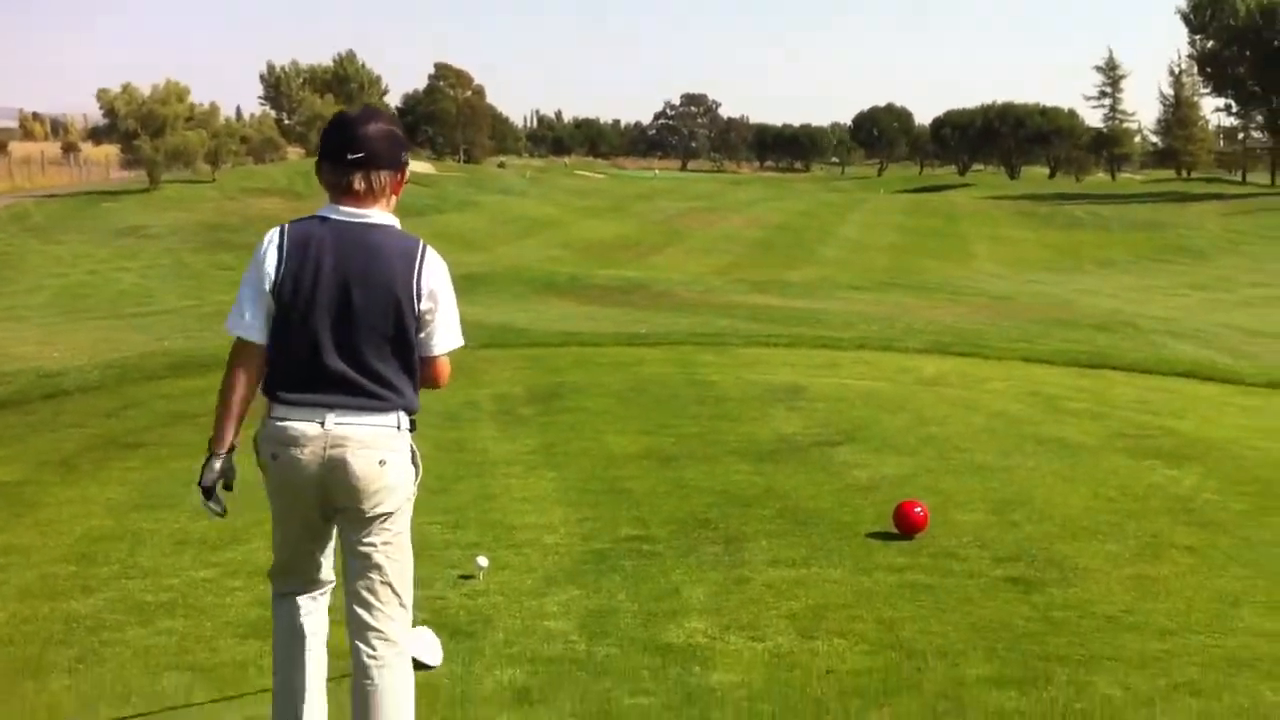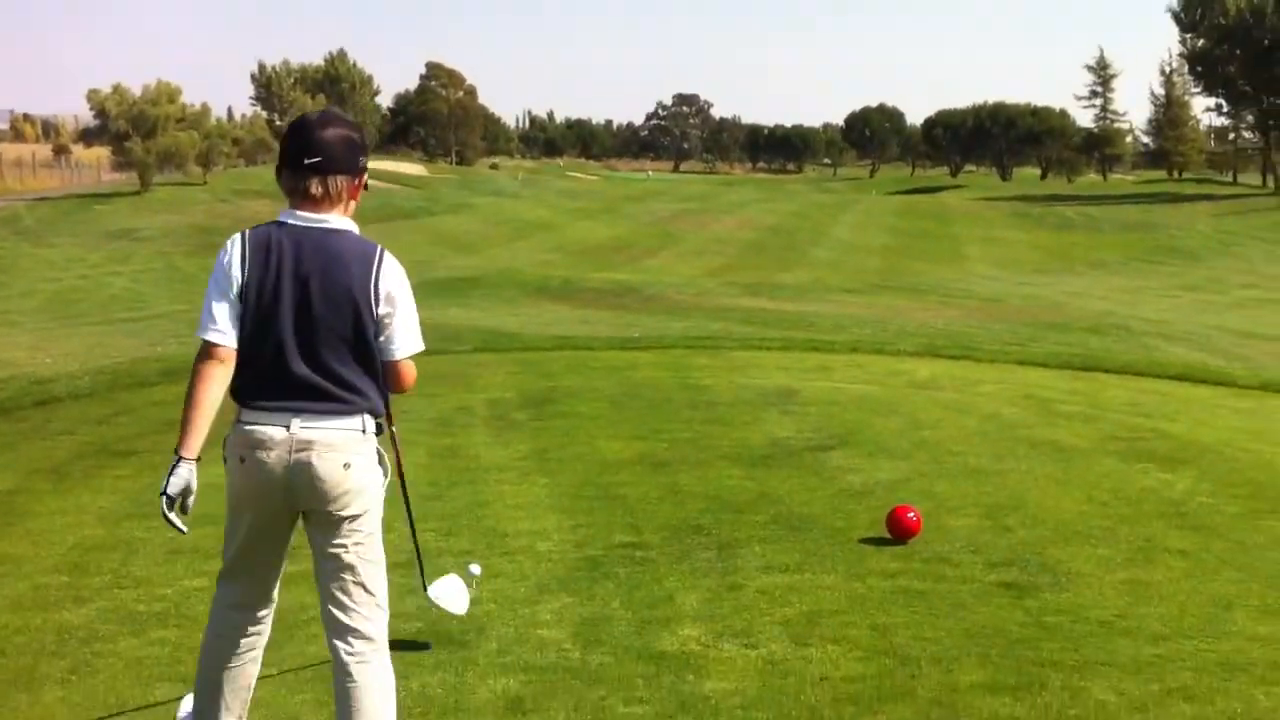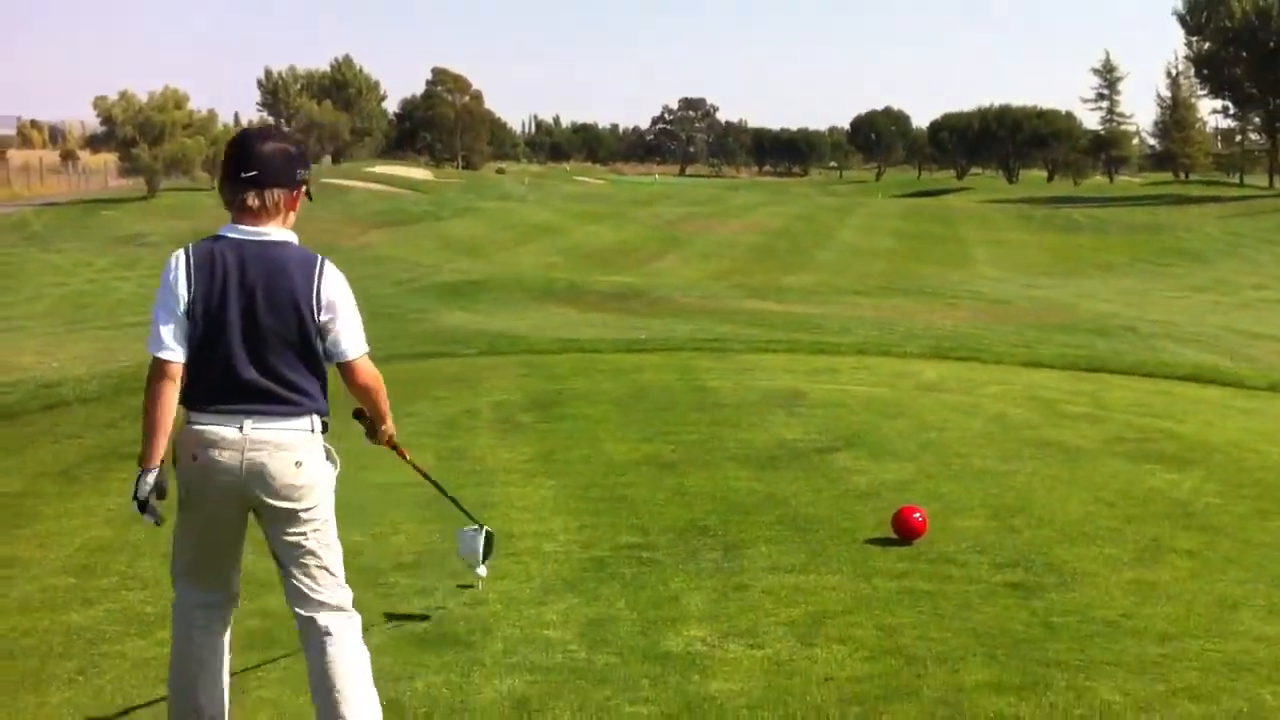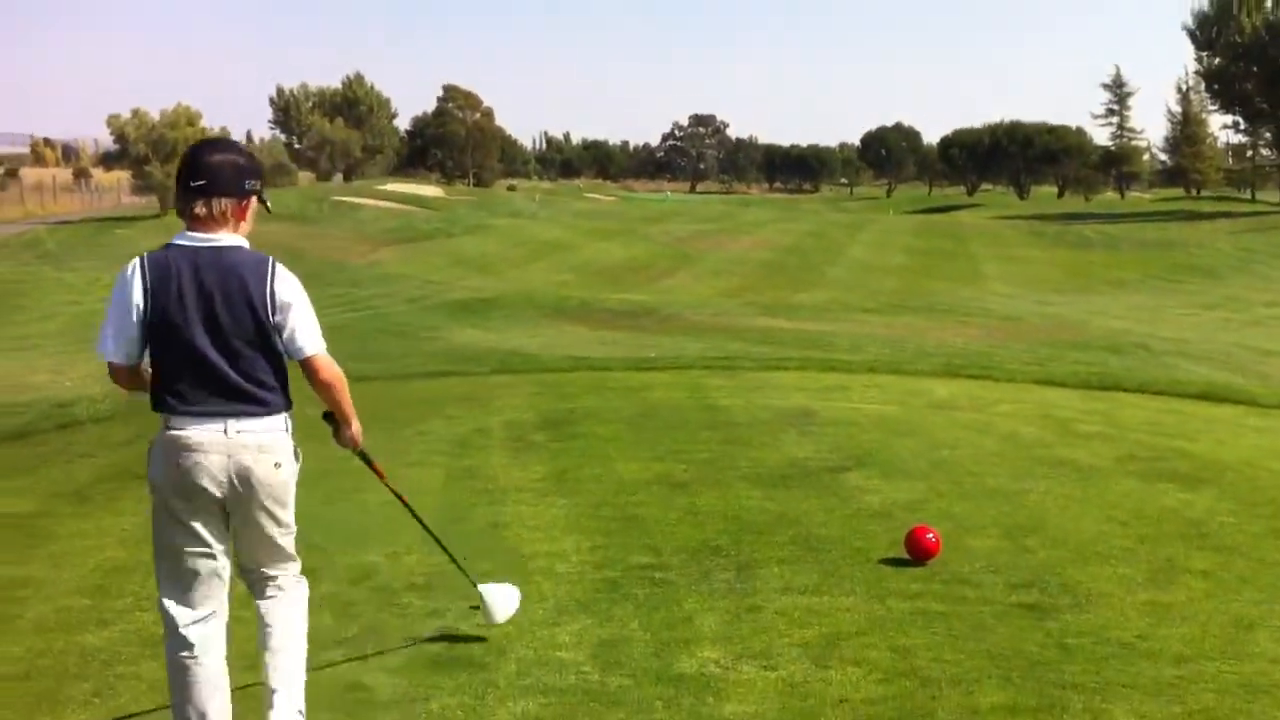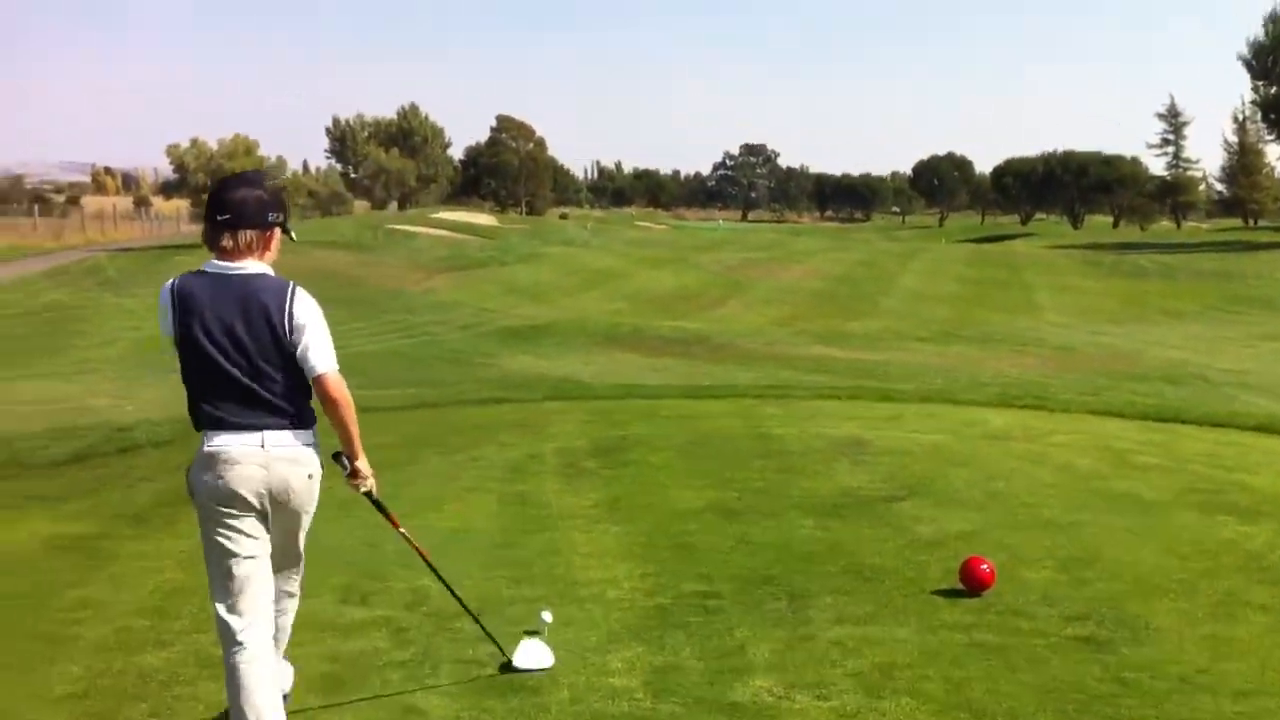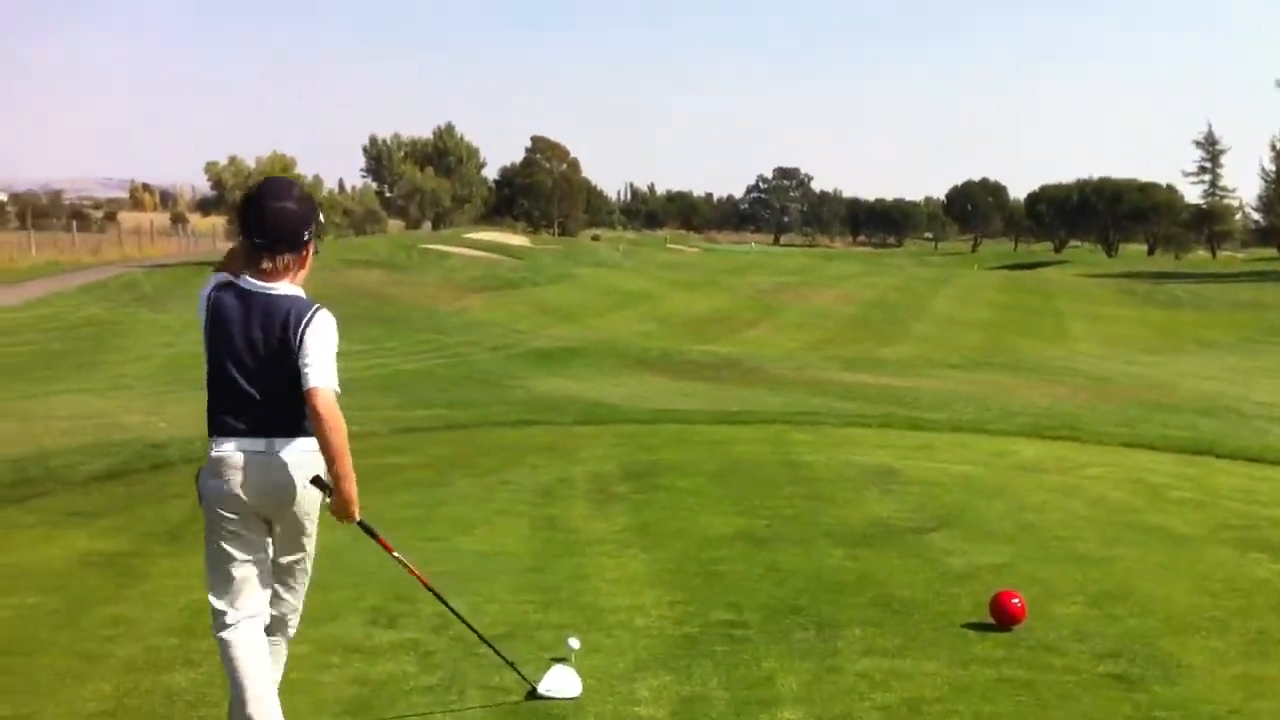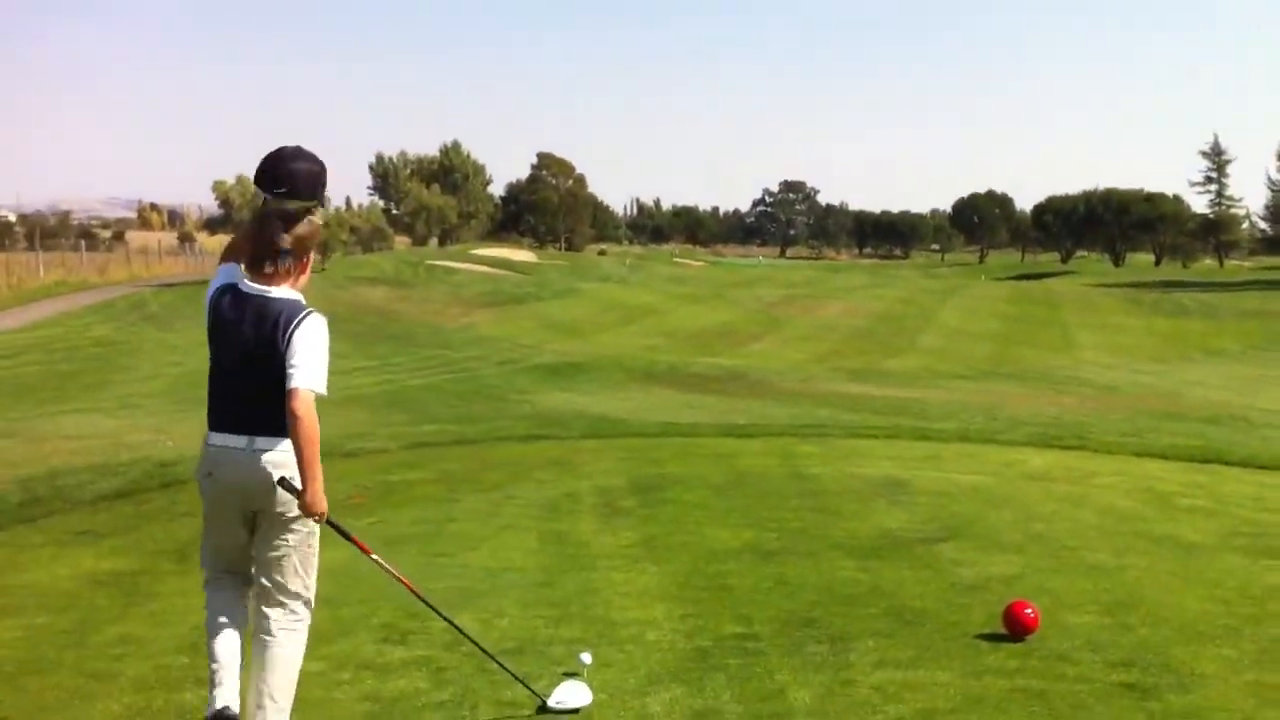
dt=0.2s
person 1, frame 1
left shoulder: (280, 246)
right shoulder: (420, 260)
left elbow: (248, 357)
right elbow: (437, 372)
left wrist: (221, 449)
left hip: (290, 435)
right hip: (376, 443)
left knee: (297, 590)
right knee: (379, 621)
person 1, frame 2
left shoulder: (243, 251)
right shoulder: (378, 265)
left elbow: (216, 359)
right elbow: (402, 378)
left wrist: (185, 456)
left hip: (257, 443)
right hip: (343, 449)
left knee: (241, 597)
right knee: (358, 626)
person 1, frame 3
left shoulder: (186, 265)
right shoulder: (319, 274)
left elbow: (167, 372)
right elbow: (360, 375)
left wrist: (150, 462)
right wrist: (381, 419)
left hip: (209, 445)
right hip: (292, 448)
left knee: (200, 599)
right knee: (327, 607)
person 1, frame 4
left shoulder: (144, 274)
right shoulder: (272, 276)
left elbow: (122, 370)
right elbow: (319, 367)
right wrist: (348, 421)
left hip: (186, 448)
right hip: (264, 445)
left knee: (192, 611)
right knee: (278, 582)
person 1, frame 5
left shoulder: (179, 295)
right shoulder: (294, 300)
right elbow: (330, 388)
left wrist: (221, 252)
right wrist: (357, 455)
left hip: (223, 461)
right hip: (292, 457)
left knee: (243, 617)
right knee: (281, 588)
person 1, frame 6
left shoulder: (218, 302)
right shoulder: (314, 320)
left elbow: (226, 268)
right elbow: (322, 405)
left wrist: (258, 230)
right wrist: (345, 483)
left hip: (230, 467)
right hip: (296, 466)
left knee: (236, 610)
right knee: (282, 602)
person 1, frame 7
left shoulder: (222, 297)
right shoulder: (305, 324)
left elbow: (232, 256)
right elbow: (299, 406)
left wrist: (267, 212)
right wrist: (314, 485)
left hip: (221, 459)
right hip: (281, 466)
left knee: (226, 586)
right knee: (284, 606)
